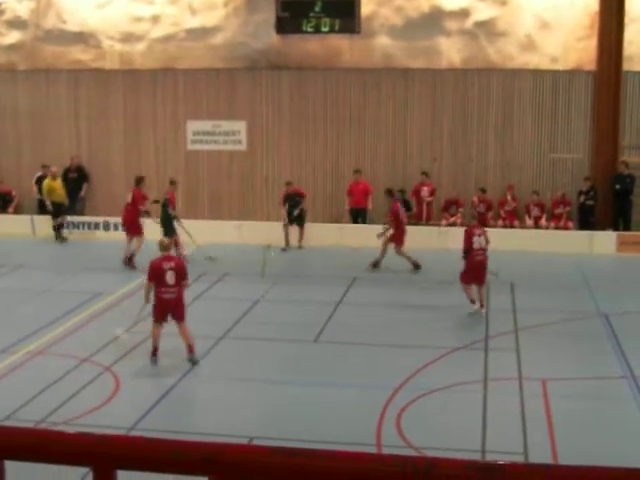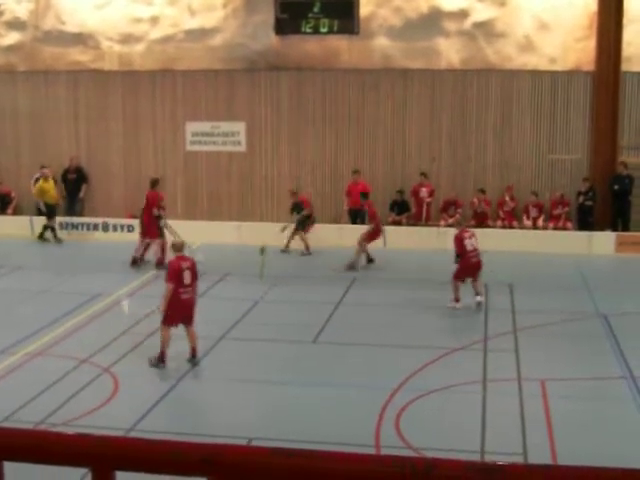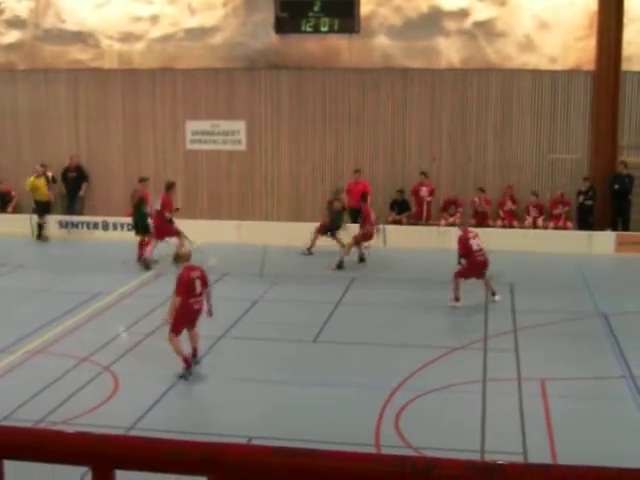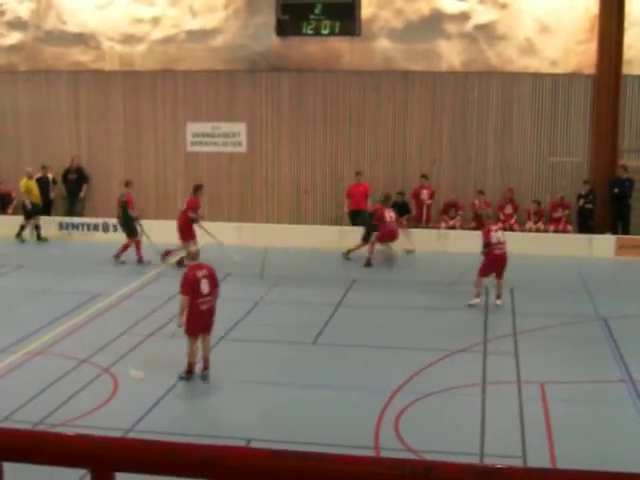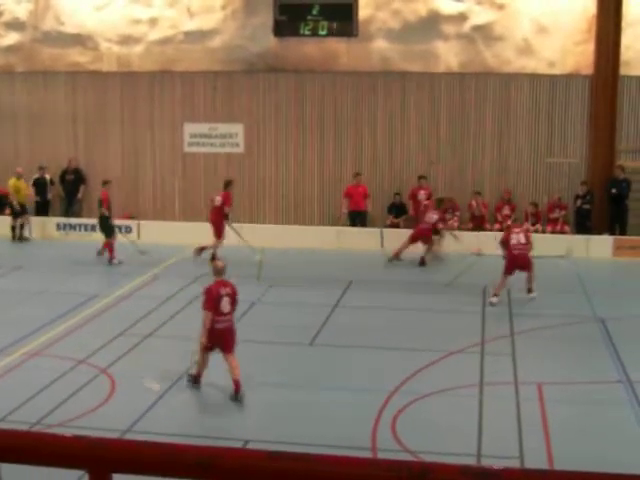
dt=0.3s
person 1, frame 1
left shoulder: (155, 263)
right shoulder: (180, 262)
left elbow: (149, 284)
right elbow: (185, 283)
left wrist: (147, 296)
left hip: (161, 299)
right hip: (176, 298)
left knee: (157, 325)
right knee: (182, 324)
left ankle: (154, 354)
right ankle: (191, 353)
person 1, frame 2
left shoulder: (172, 264)
right shoulder: (191, 262)
left elbow: (170, 286)
right elbow: (195, 283)
left wrist: (164, 304)
right wrist: (194, 298)
left hip: (176, 301)
right hip: (189, 300)
left knee: (166, 328)
right knee: (189, 327)
left ankle: (161, 359)
right ankle: (194, 356)
person 1, frame 3
left shoulder: (183, 275)
right shoulder: (200, 270)
left elbow: (177, 299)
right elbow: (207, 291)
left wrist: (170, 315)
right wrist: (209, 306)
left hip: (185, 309)
right hip: (197, 307)
left knee: (173, 336)
right knee: (191, 328)
left ankle: (188, 365)
right ankle: (194, 355)
person 1, frame 4
left shoulder: (188, 274)
right shoulder: (210, 269)
left elbow: (185, 299)
right elbow: (217, 291)
left wrist: (181, 317)
left hip: (196, 311)
right hip: (209, 309)
left knee: (193, 341)
right knee: (206, 337)
left ankle: (190, 371)
right ankle: (205, 369)
person 1, frame 5
left shoulder: (211, 289)
right shoulder: (232, 287)
left elbow: (207, 315)
left wrist: (204, 335)
left hip: (213, 328)
right hip: (228, 328)
left knee: (204, 353)
right knee: (230, 356)
left ankle: (196, 378)
right ankle: (238, 390)
